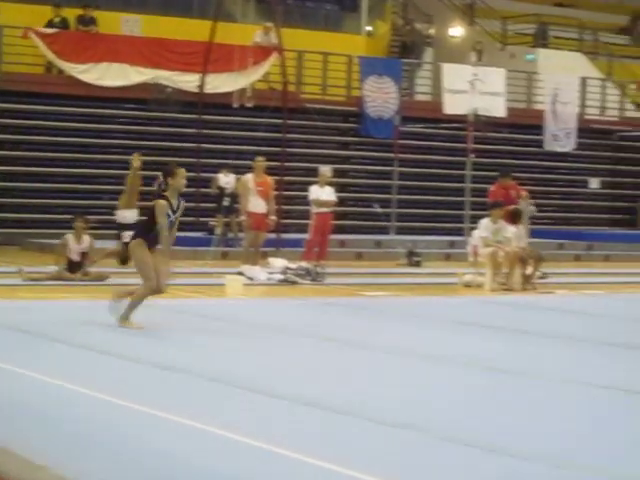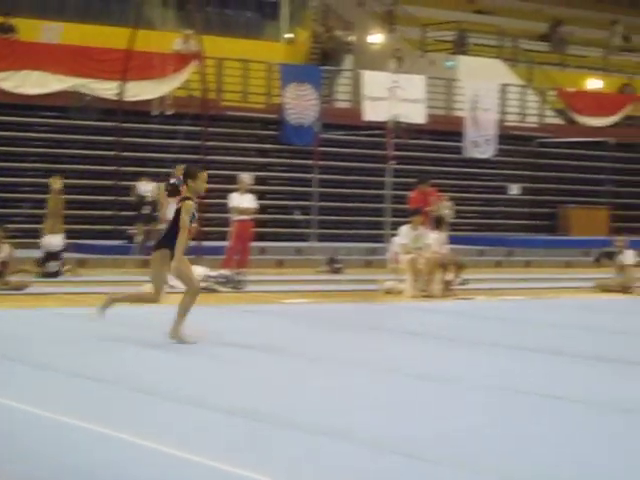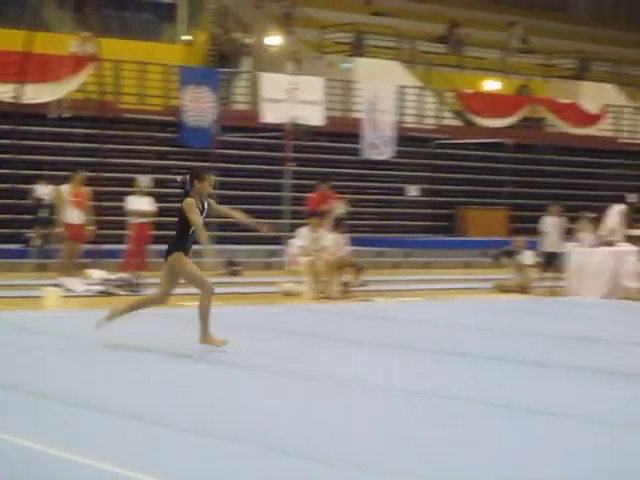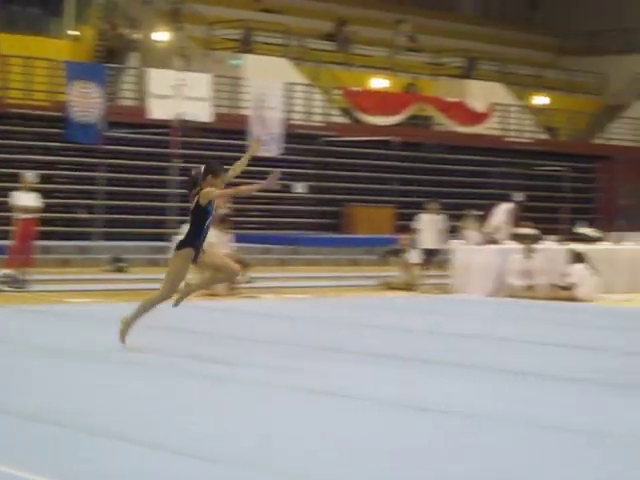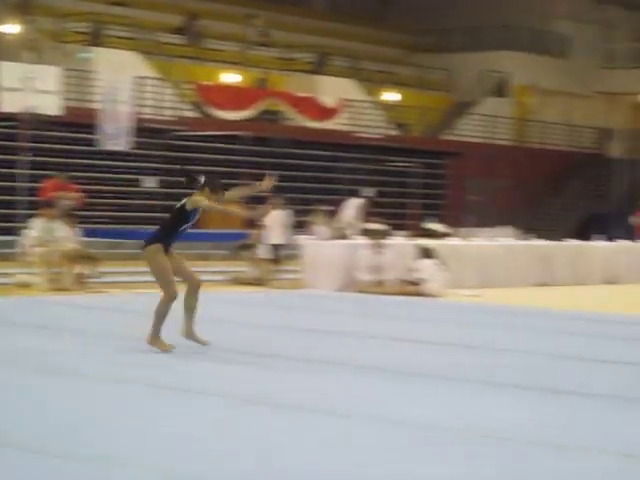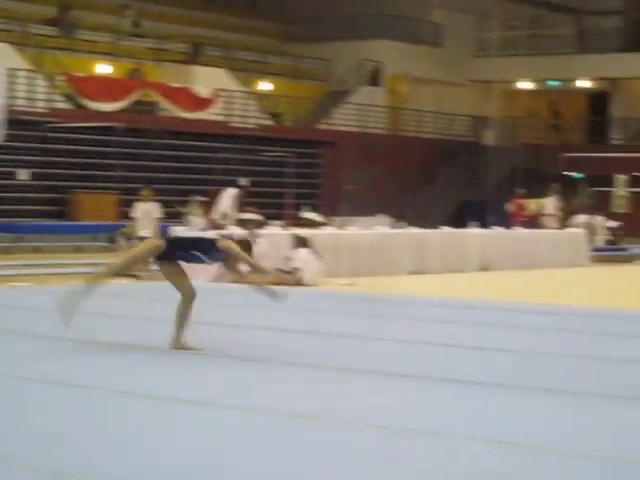
dt=0.2s
person 1, frame 1
left shoulder: (180, 203)
right shoulder: (162, 203)
left elbow: (172, 229)
right elbow: (164, 232)
left wrist: (166, 251)
right wrist: (164, 257)
left hip: (152, 243)
right hip: (139, 241)
left knee: (160, 286)
right knee: (151, 284)
left ankle: (121, 295)
right ankle: (124, 318)
person 1, frame 2
left shoulder: (190, 201)
right shoulder: (188, 204)
right elbow: (183, 232)
right wrist: (175, 260)
left hip: (173, 251)
right hip: (163, 250)
left knee: (195, 288)
right knee: (155, 297)
left ankle: (176, 330)
right ankle: (113, 299)
person 1, frame 3
left shoulder: (205, 202)
right shoulder: (189, 203)
left elbow: (230, 212)
right elbow: (198, 225)
left wrist: (254, 223)
right wrist: (205, 239)
left hip: (181, 254)
right hip: (176, 253)
left knee: (161, 297)
right knee: (207, 288)
left ankle: (118, 311)
right ankle: (205, 335)
person 1, frame 4
left shoulder: (208, 192)
right shoulder: (206, 193)
left elbow: (234, 171)
right elbow: (235, 191)
left wrist: (251, 152)
right wrist: (263, 185)
left hip: (196, 248)
right hip: (187, 248)
left knee: (233, 271)
right knee: (167, 293)
left ankle: (188, 289)
right ankle: (129, 321)
person 1, frame 5
left shoulder: (198, 201)
right shoulder: (194, 200)
left elbow: (235, 194)
right elbow: (218, 208)
left wrist: (261, 187)
left hip: (163, 248)
right hip: (154, 245)
left knee: (194, 283)
right knee: (171, 294)
left ankle: (188, 329)
right ankle: (154, 336)
person 1, frame 6
left shoulder: (221, 255)
right shoulder: (225, 246)
left elbow: (236, 269)
right elbow: (250, 262)
left hip: (168, 256)
right hip: (164, 247)
left knee: (189, 294)
left ankle: (176, 340)
